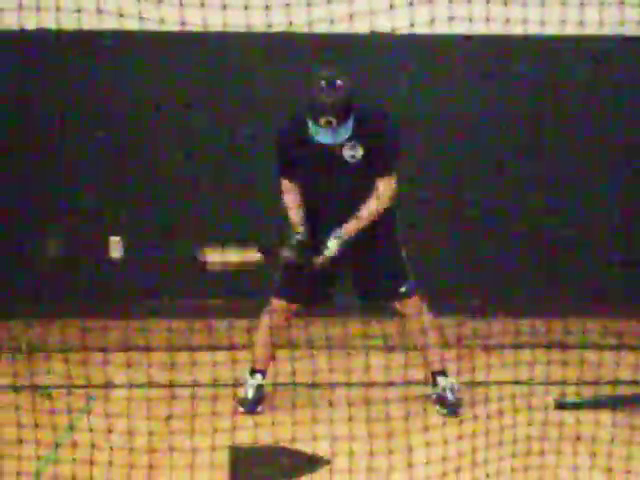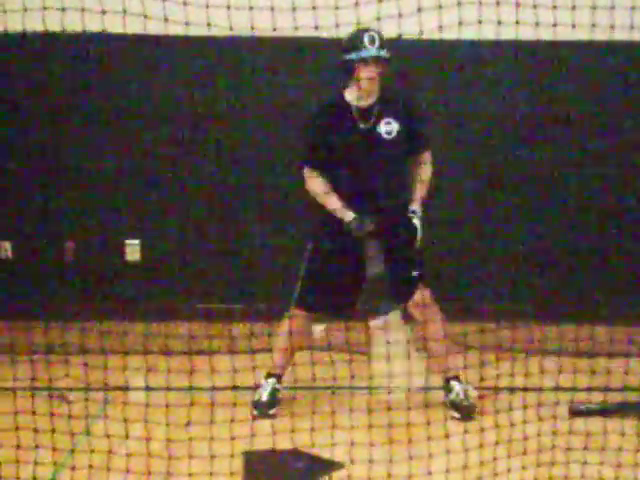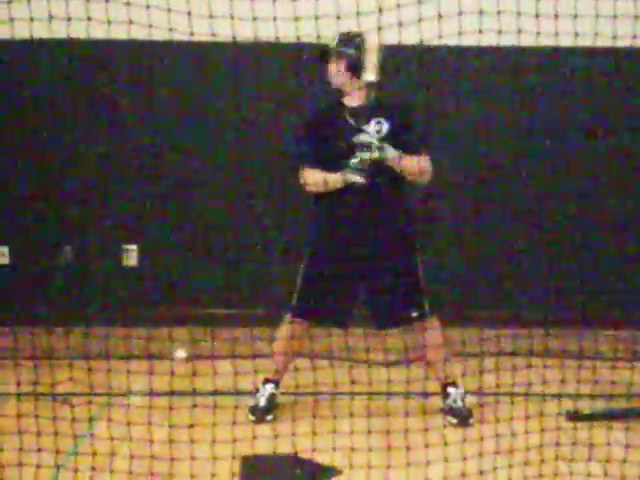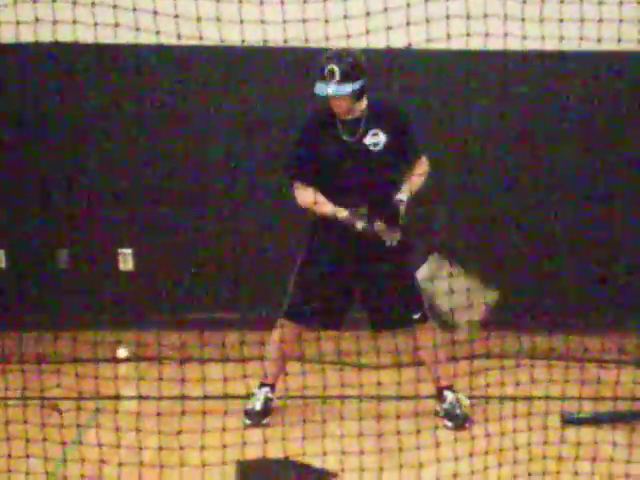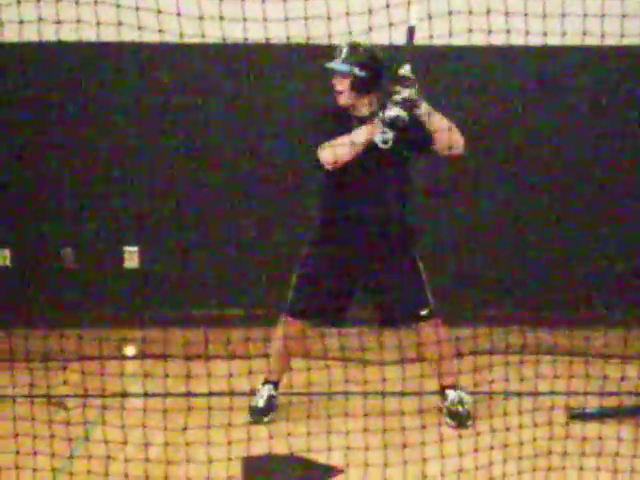
dt=1s
person 1, frame 1
left shoulder: (376, 126)
right shoulder: (293, 133)
left elbow: (384, 192)
right elbow: (290, 187)
left wrist: (343, 236)
right wrist: (300, 234)
left hip: (370, 228)
right hip: (314, 229)
left knee: (409, 301)
right knee: (280, 304)
left ankle: (440, 379)
right ankle: (256, 380)
person 1, frame 2
left shoulder: (403, 109)
right shoulder: (327, 116)
left elbow: (423, 161)
right elbow: (312, 176)
left wrist: (416, 207)
right wrist: (348, 216)
left hip: (394, 226)
right hip: (341, 229)
left knee: (422, 302)
right knee: (303, 308)
left ankle: (454, 383)
right ankle: (272, 382)
person 1, frame 3
left shoulder: (395, 113)
right shoulder: (321, 119)
left elbow: (423, 172)
right elbow: (309, 179)
left wrist: (387, 154)
right wrist: (345, 173)
left hip: (389, 236)
right hip: (334, 236)
left knee: (421, 314)
right knee: (300, 315)
left ankle: (450, 390)
right ankle: (270, 387)
person 1, frame 4
left shoulder: (391, 119)
right shoulder: (315, 128)
left elbow: (419, 166)
right elbow: (302, 189)
left wrist: (402, 197)
right wrist: (344, 215)
left hip: (385, 241)
right hip: (331, 241)
left knee: (418, 318)
right knee: (293, 319)
left ankle: (447, 393)
right ankle: (265, 391)
person 1, frame 5
left shoulder: (403, 119)
right shoulder: (330, 119)
left elbow: (455, 146)
right elbow: (330, 157)
left wrist: (418, 105)
right wrist: (378, 123)
left hip: (388, 241)
right hip: (335, 240)
left knee: (426, 316)
right knee: (295, 316)
left ankle: (451, 391)
right ankle: (269, 388)
